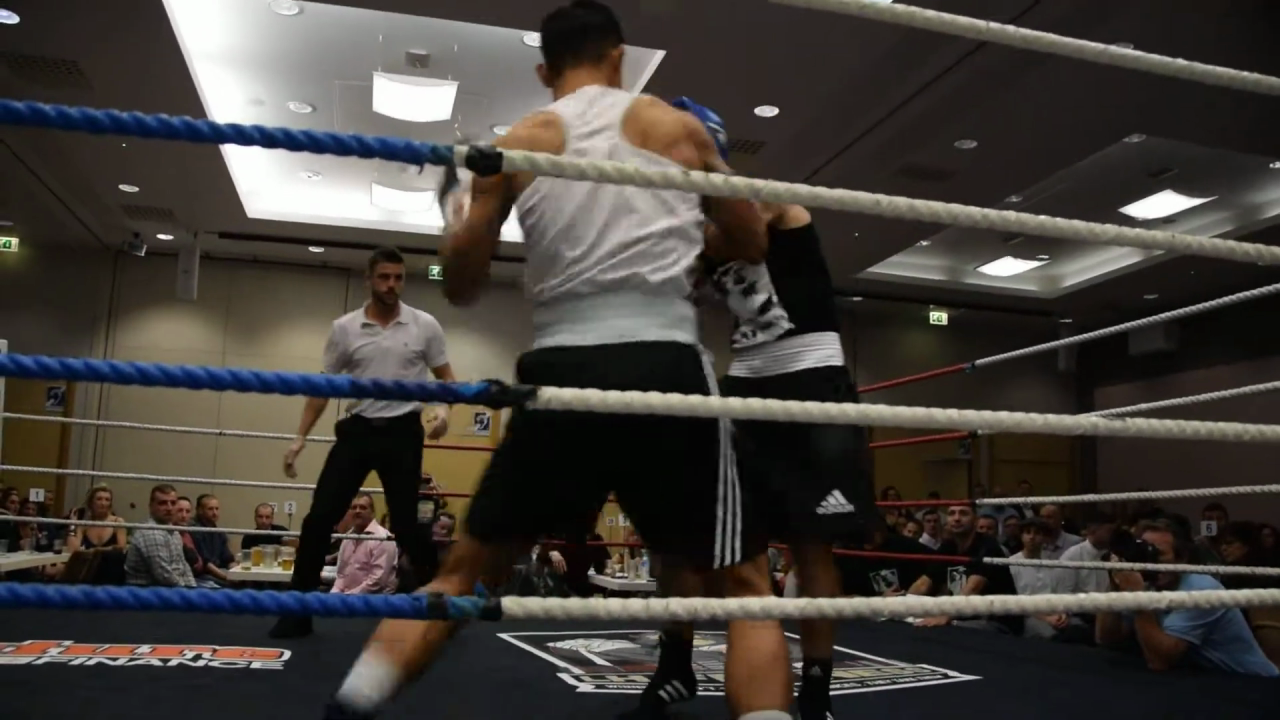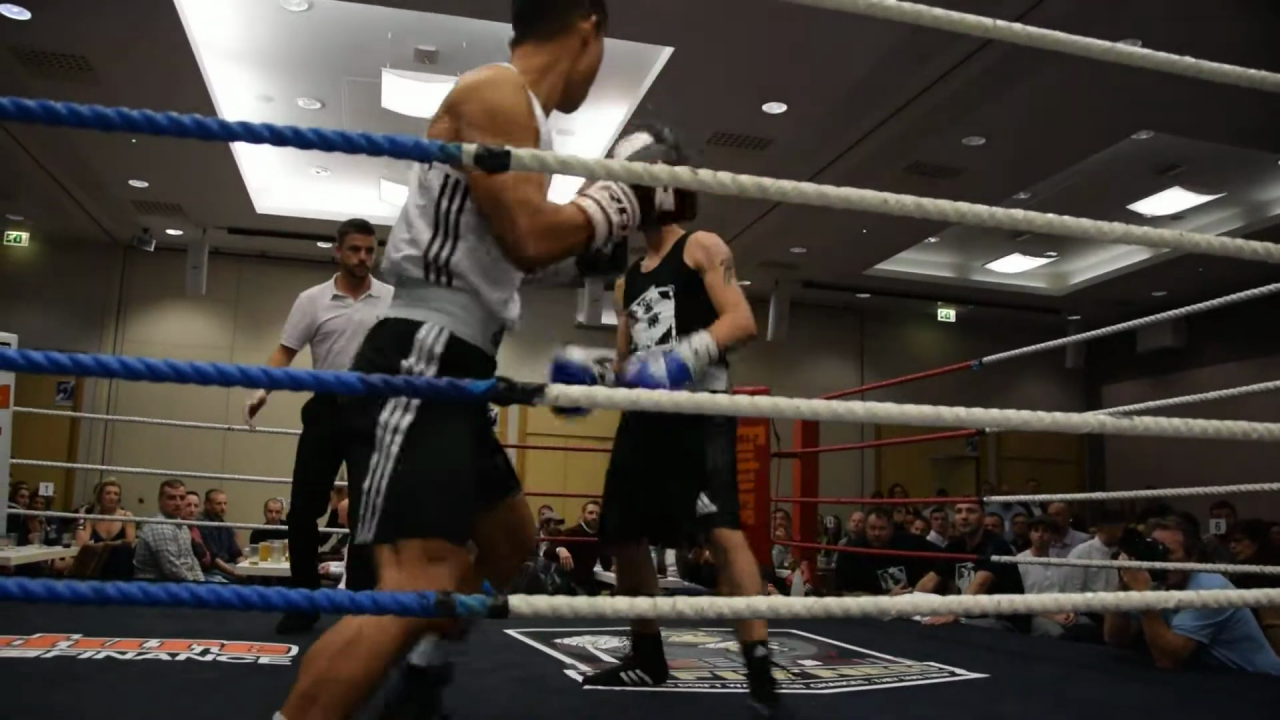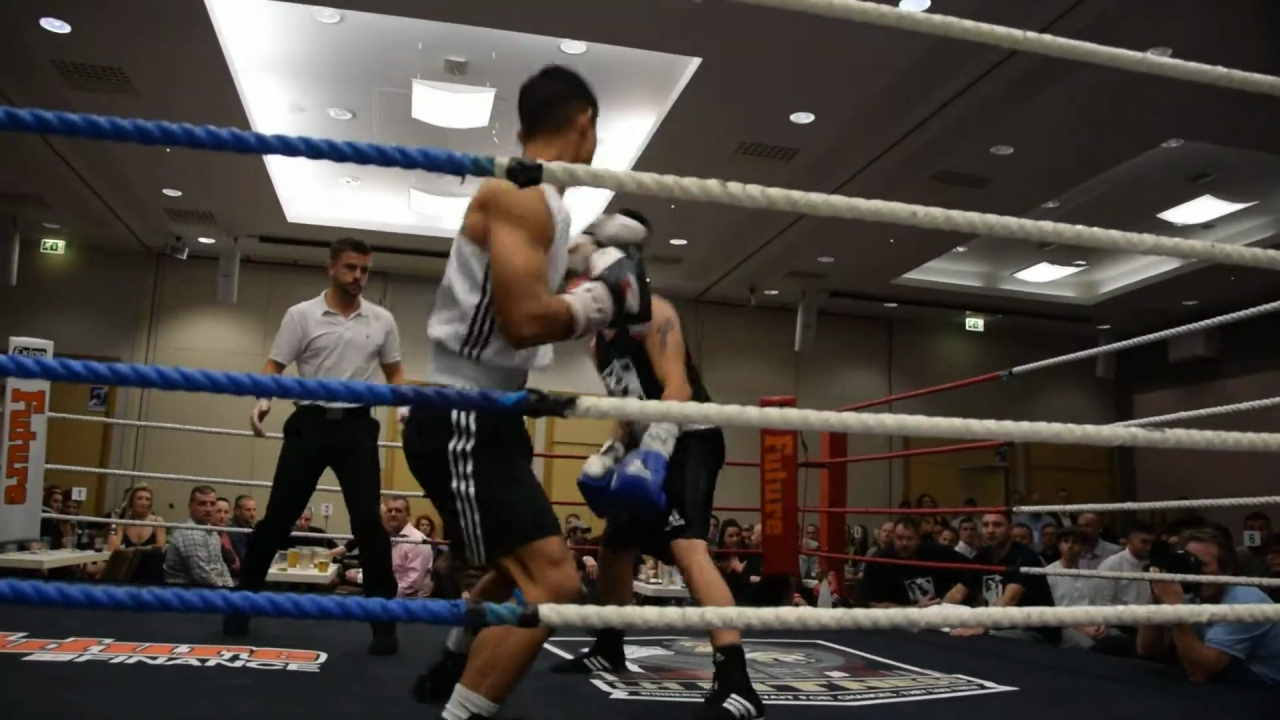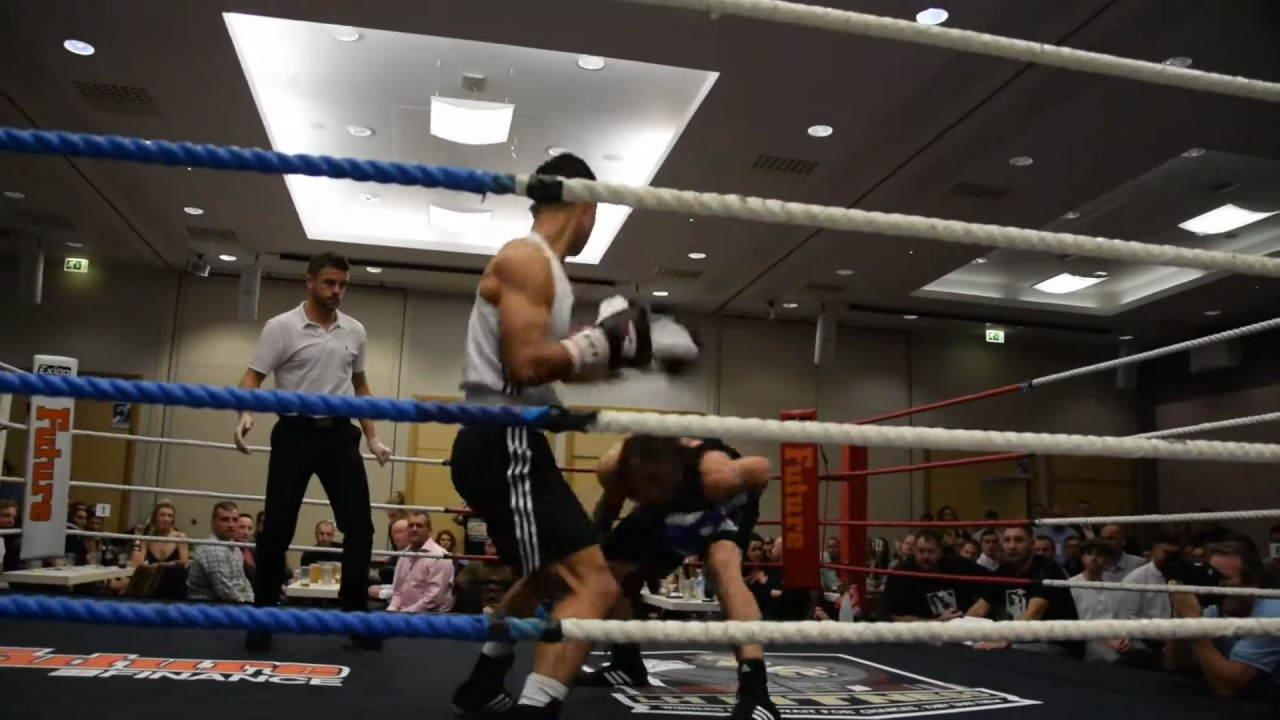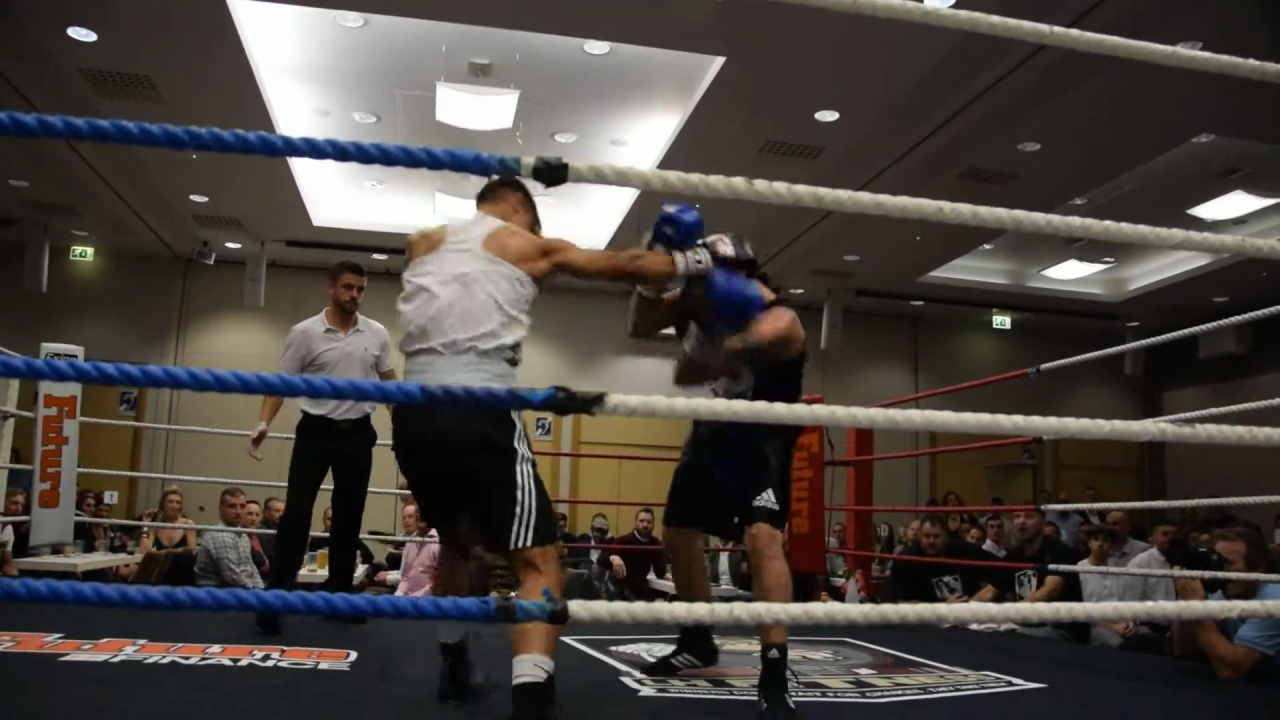
dt=0.4s
person 1, frame 1
left shoulder: (516, 147)
right shoulder: (675, 126)
left elbow: (459, 285)
right elbow: (751, 241)
left wrist: (462, 205)
left hip: (559, 376)
right hip: (663, 376)
left knee: (460, 575)
right knee: (748, 589)
person 1, frame 2
left shoulder: (513, 111)
right shoulder: (496, 93)
right elbow: (532, 241)
right wrist: (624, 196)
left hip: (447, 368)
right hip: (422, 359)
left knee: (511, 544)
right knee: (419, 588)
person 1, frame 3
left shoulder: (520, 195)
right shoulder: (521, 194)
right elbow: (525, 320)
left wrist: (599, 244)
right wrist: (610, 295)
left hip: (484, 414)
right hip: (461, 418)
left knee: (524, 566)
right knee: (552, 581)
left ankle: (452, 667)
person 1, frame 4
left shoulder: (542, 269)
right shoulder: (525, 258)
left elbow: (575, 363)
right elbow: (527, 367)
left wrist: (647, 343)
right wrist: (605, 337)
left hip: (500, 447)
right hip: (505, 445)
left knee: (546, 574)
right knee: (594, 587)
person 1, frame 5
left shoulder: (424, 241)
right shoulder: (528, 244)
right elbow: (623, 265)
right wrist: (699, 258)
left hip: (416, 417)
right hip: (480, 415)
left knee: (458, 541)
right knee: (539, 568)
left ankle: (453, 666)
person 2, frame 1
left shoulder: (775, 200)
right shoulder: (710, 239)
left elbow: (727, 238)
left hip: (812, 381)
right hip: (747, 383)
left knee: (810, 540)
right ankle: (675, 667)
person 2, frame 2
left shoulder: (702, 247)
right shoulder: (631, 276)
left elbow: (741, 322)
left wrist: (683, 362)
right wrist: (593, 370)
left hip: (695, 400)
right hip: (646, 408)
left knee: (721, 528)
right knee: (623, 540)
right ankle: (646, 659)
person 2, frame 3
left shoulder: (650, 313)
right shoulder: (600, 340)
left elbow: (679, 389)
left wrist: (650, 453)
right wrist: (608, 459)
left hip: (690, 441)
right hip: (648, 450)
left knee: (686, 546)
right knee: (617, 549)
left ankle: (735, 684)
right ankle: (609, 647)
person 2, frame 4
left shoulder: (716, 473)
right shoulder: (613, 467)
left elbow: (761, 467)
right elbow: (609, 507)
left wrist: (708, 516)
left hip: (723, 504)
left knee: (723, 562)
right knee: (609, 569)
right ankle: (628, 665)
person 2, frame 5
left shoulder: (779, 325)
right shoulder: (703, 289)
left elbow: (686, 376)
right elbow: (641, 329)
left hip: (765, 432)
right hip: (716, 424)
left knee: (763, 536)
right knee: (680, 529)
left ankle: (774, 676)
right ankle: (696, 640)
person 3, frame 1
left shoulder: (425, 326)
right shoulder: (344, 328)
left elbow: (446, 378)
left wrist: (443, 410)
right wrist: (300, 438)
left hip: (402, 432)
right hip: (357, 431)
left knee: (406, 525)
right knee: (319, 519)
right ankle: (300, 611)
person 3, frame 2
left shoulder: (393, 300)
right shoulder: (311, 300)
right elbow: (285, 352)
right wrist: (262, 391)
right hip: (324, 410)
right knee: (303, 509)
person 3, frame 3
left shoulder: (382, 321)
right shoulder: (301, 316)
left elbow: (394, 374)
right elbow: (273, 367)
right wrist: (262, 400)
left hip: (357, 428)
right hip: (309, 425)
left knee: (370, 524)
right knee: (277, 519)
left ankle: (383, 622)
person 3, frame 4
left shoulder: (355, 332)
right shoulder: (281, 327)
right elbow: (253, 378)
left wrist: (372, 436)
right wrist: (246, 415)
left hip: (340, 435)
right hip: (295, 434)
left knee: (360, 526)
right knee: (277, 529)
left ankle: (354, 617)
person 3, frame 5
left shoulder: (377, 334)
right shoulder: (305, 332)
left elbow: (389, 382)
right wrist: (264, 423)
left hip: (358, 433)
right hip: (316, 432)
left knee: (348, 520)
right knee: (296, 516)
left ankle: (339, 593)
